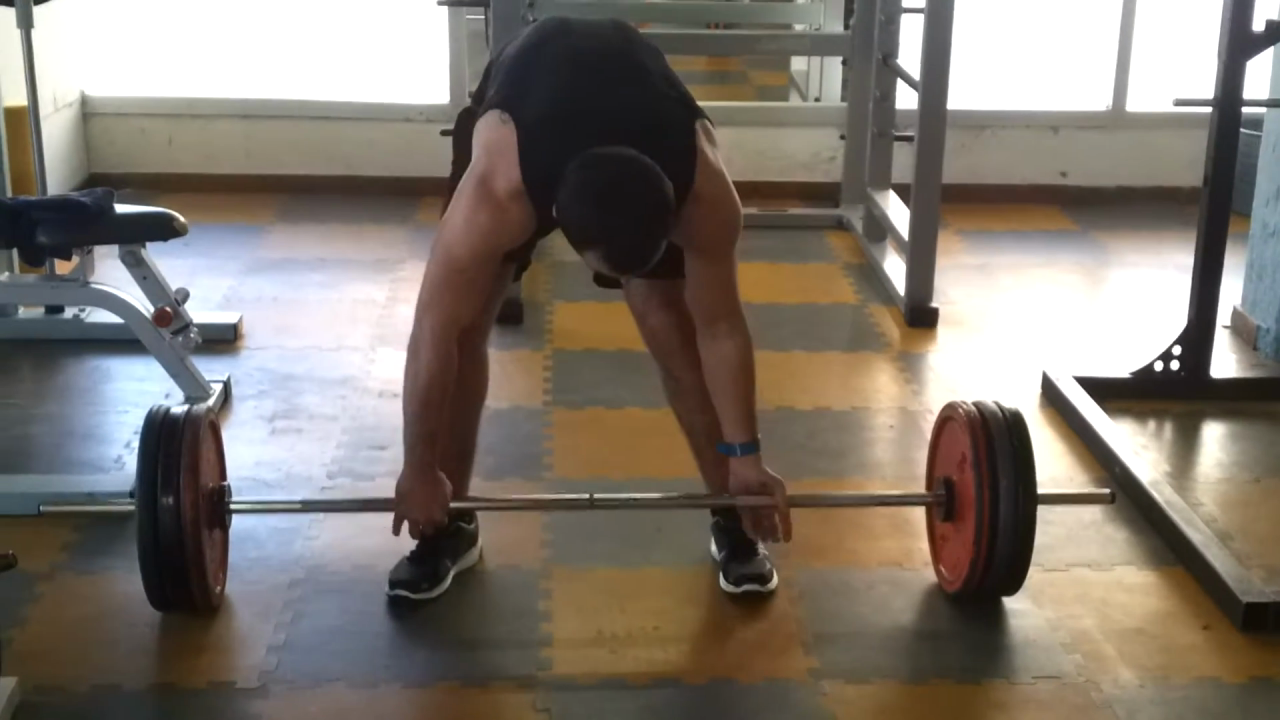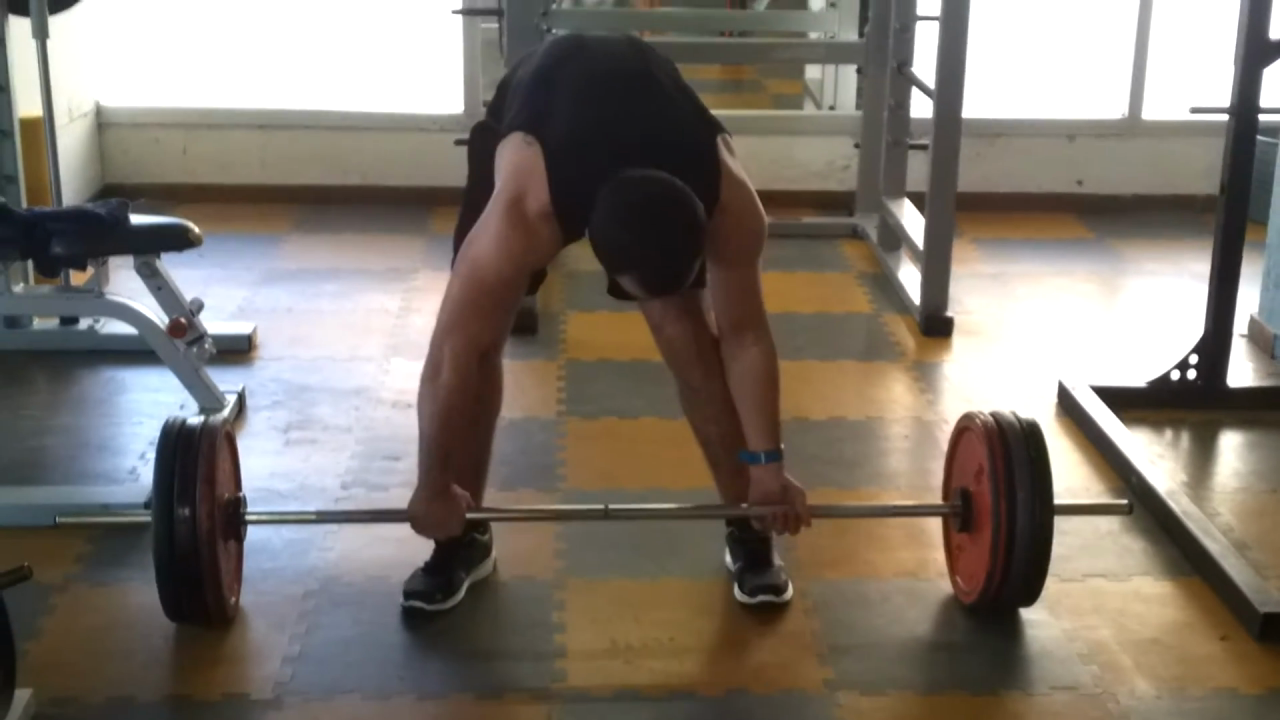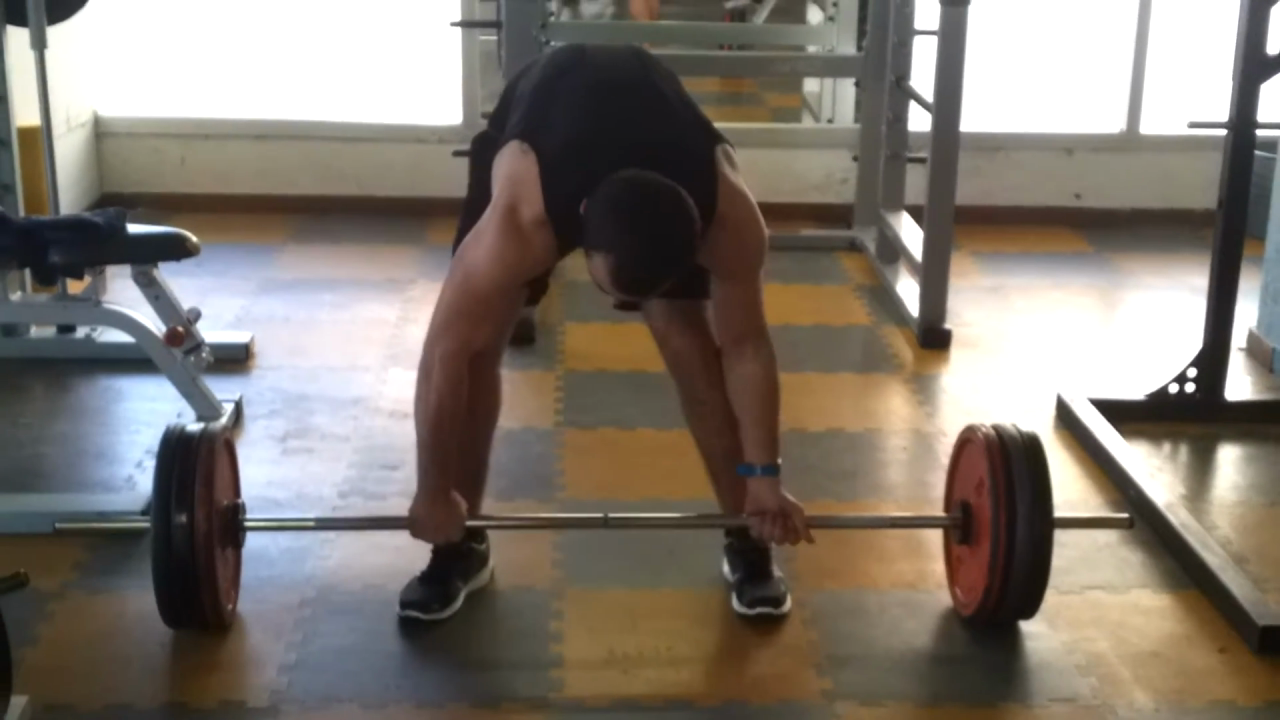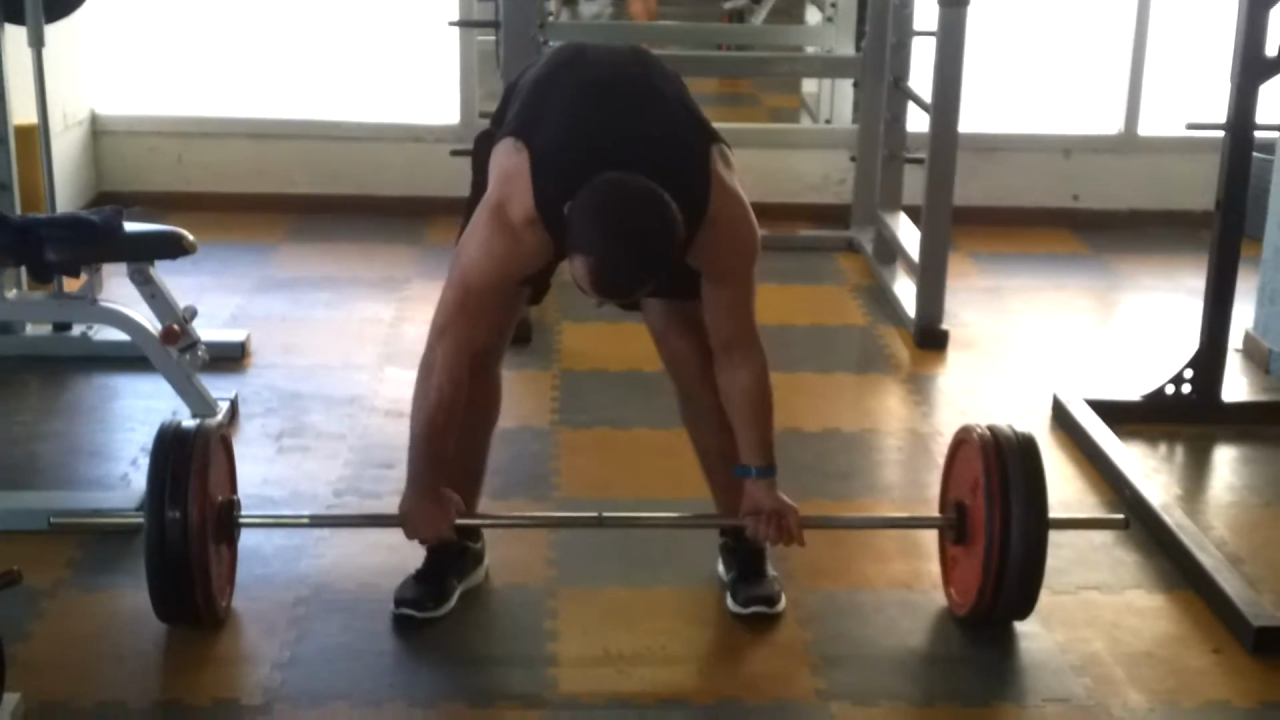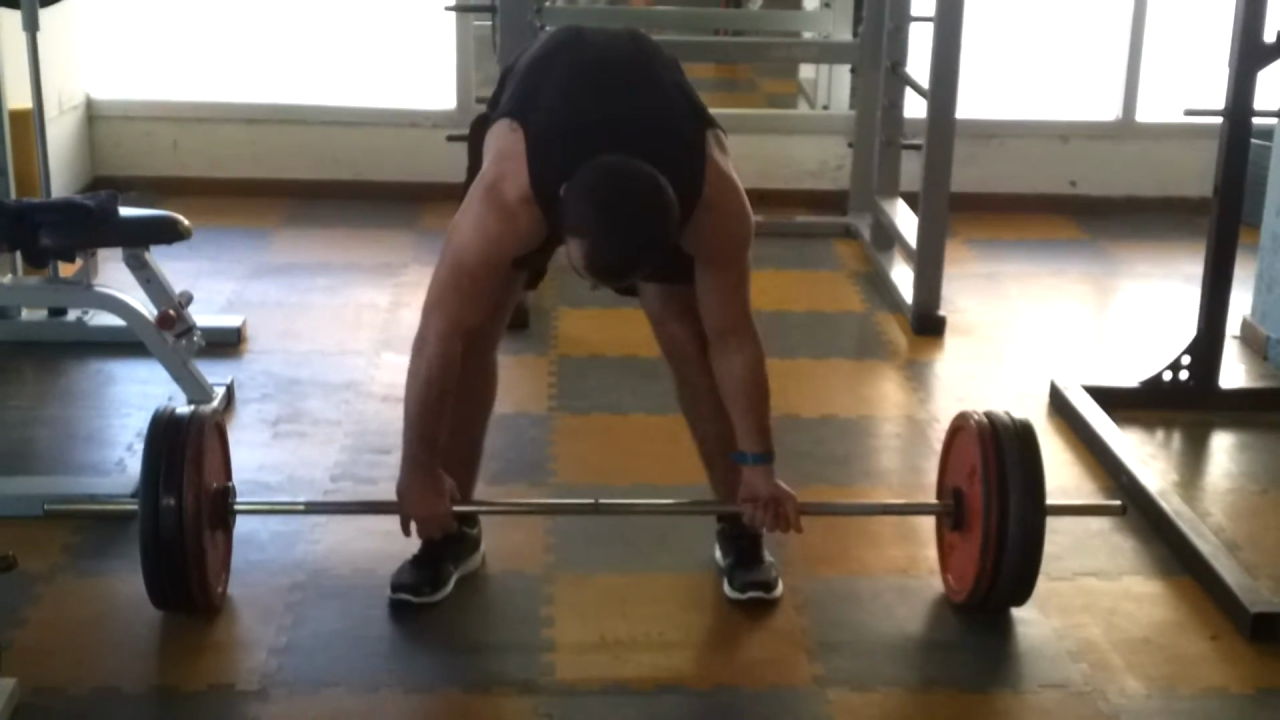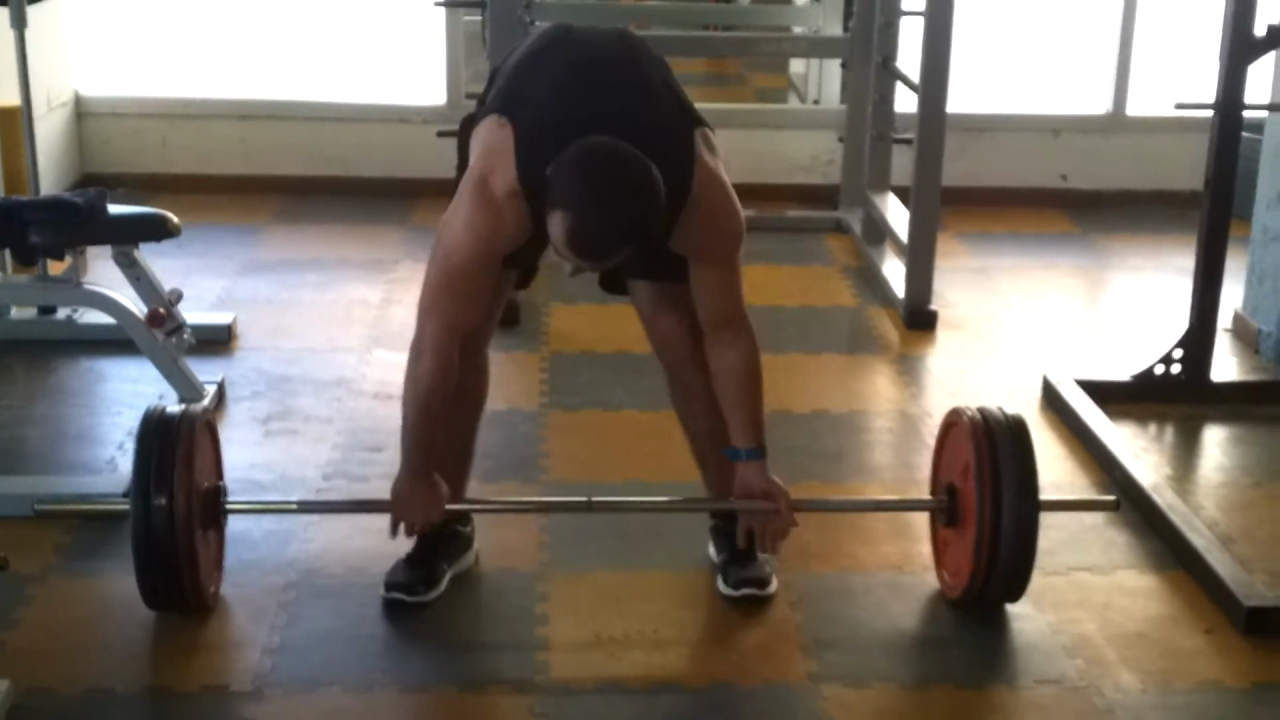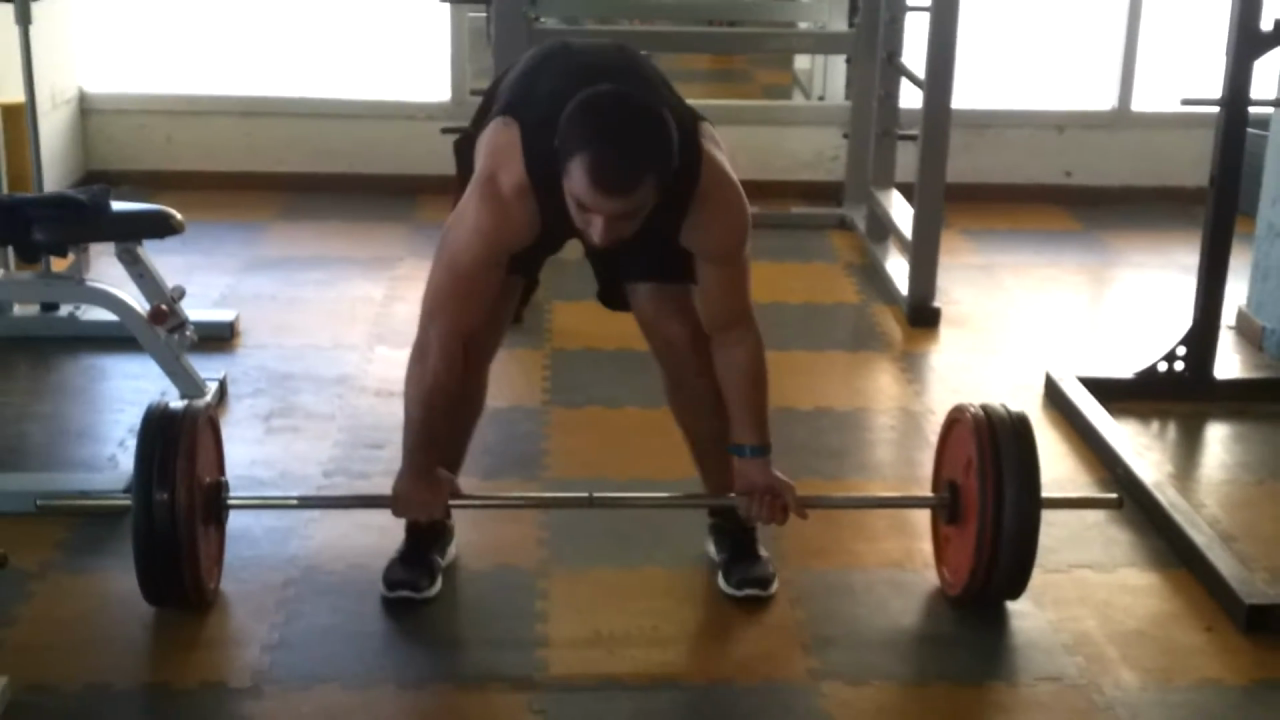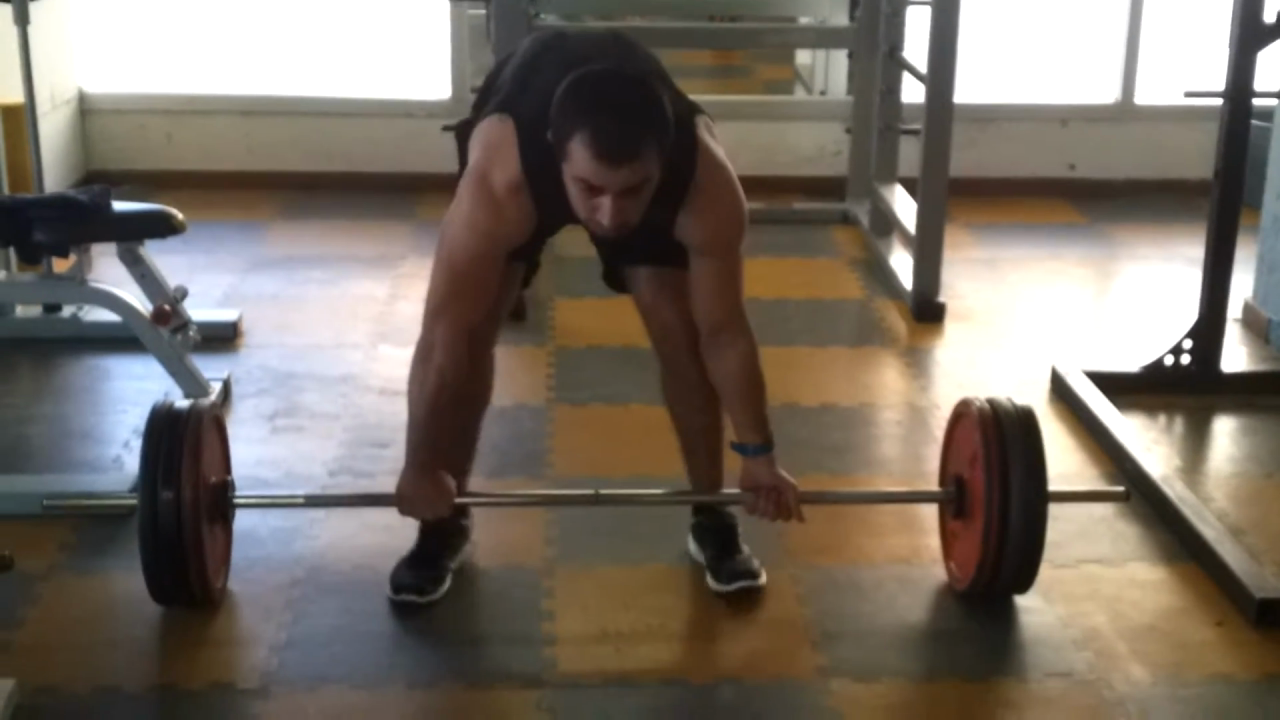
dt=0.4s
person 1, frame 1
left shoulder: (705, 193)
right shoulder: (497, 195)
left elbow: (719, 325)
right elbow: (436, 331)
left wrist: (746, 458)
right wrist: (420, 471)
left knee: (670, 320)
right knee: (467, 319)
left ankle: (730, 521)
right ankle: (453, 526)
person 1, frame 2
left shoulder: (731, 205)
right shoulder: (523, 214)
left elbow: (743, 334)
right elbow: (453, 351)
left wrist: (767, 464)
right wrist: (434, 488)
left knee: (687, 331)
right knee: (479, 332)
left ankle: (745, 530)
right ankle: (465, 538)
person 1, frame 3
left shoulder: (730, 217)
right shoulder: (520, 221)
left elbow: (745, 345)
right elbow: (446, 352)
left wrist: (764, 477)
right wrist: (434, 493)
left knee: (692, 344)
right knee: (479, 344)
left ankle: (745, 542)
right ankle: (461, 545)
person 1, frame 4
left shoulder: (721, 218)
right shoulder: (512, 218)
left elbow: (735, 350)
right elbow: (448, 353)
left wrist: (760, 479)
right wrist: (423, 489)
left knee: (691, 346)
right knee: (479, 341)
left ankle: (740, 543)
right ankle: (458, 546)
person 1, frame 5
left shoulder: (715, 203)
right shoulder: (507, 199)
left elbow: (730, 336)
right elbow: (441, 333)
left wrist: (757, 466)
right wrist: (418, 470)
left knee: (687, 334)
right knee: (475, 328)
left ankle: (737, 526)
right ankle: (454, 530)
person 1, frame 6
left shoulder: (704, 200)
right shoulder: (495, 193)
left elbow: (725, 331)
right elbow: (438, 337)
left wrist: (751, 463)
right wrist: (417, 474)
left knee: (680, 332)
right knee: (466, 329)
left ankle: (729, 521)
right ankle: (447, 528)
person 1, frame 7
left shoulder: (711, 192)
right shoulder: (503, 190)
left elbow: (731, 330)
right elbow: (441, 336)
left wrist: (754, 459)
right wrist: (417, 471)
right hip: (527, 142)
left knee: (683, 339)
right knee: (471, 341)
left ankle: (730, 519)
right ankle: (430, 524)
person 1, frame 8
left shoulder: (707, 182)
right shoulder: (498, 182)
left elbow: (722, 331)
right elbow: (445, 334)
left wrist: (758, 455)
right wrist: (420, 470)
right hip: (520, 119)
left knee: (679, 330)
right knee: (473, 330)
left ankle: (711, 516)
right ankle: (445, 525)
